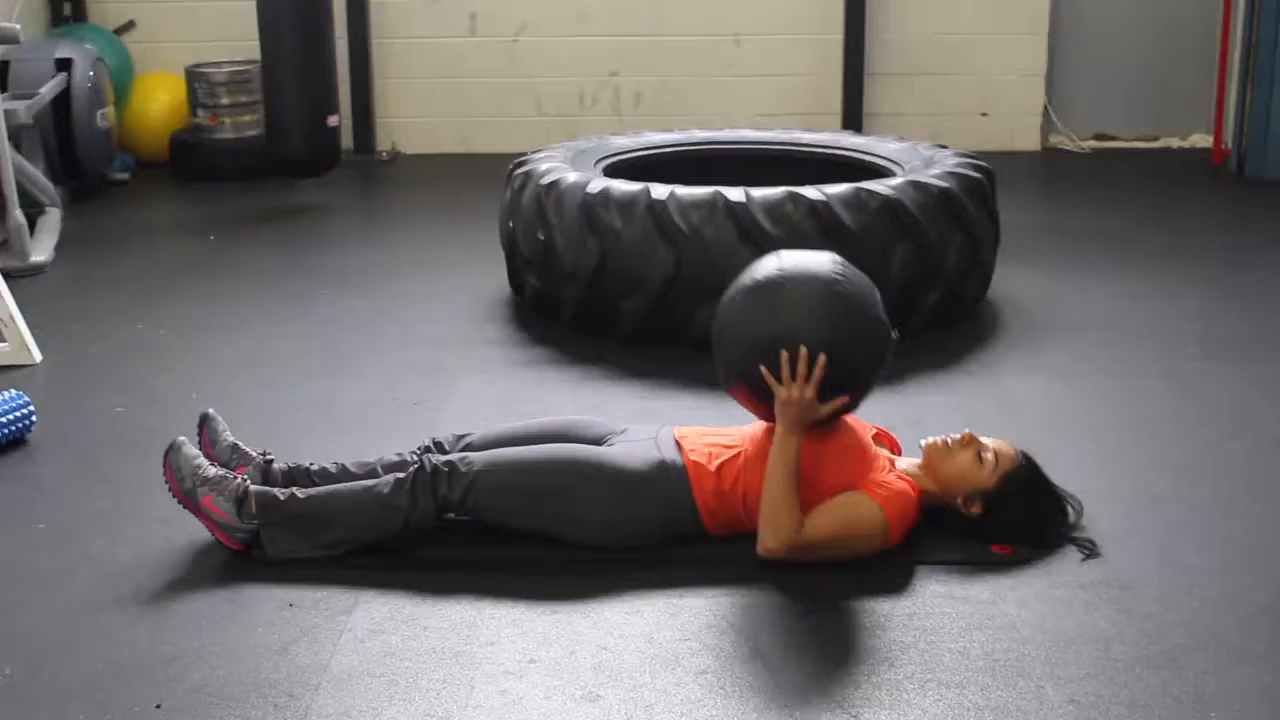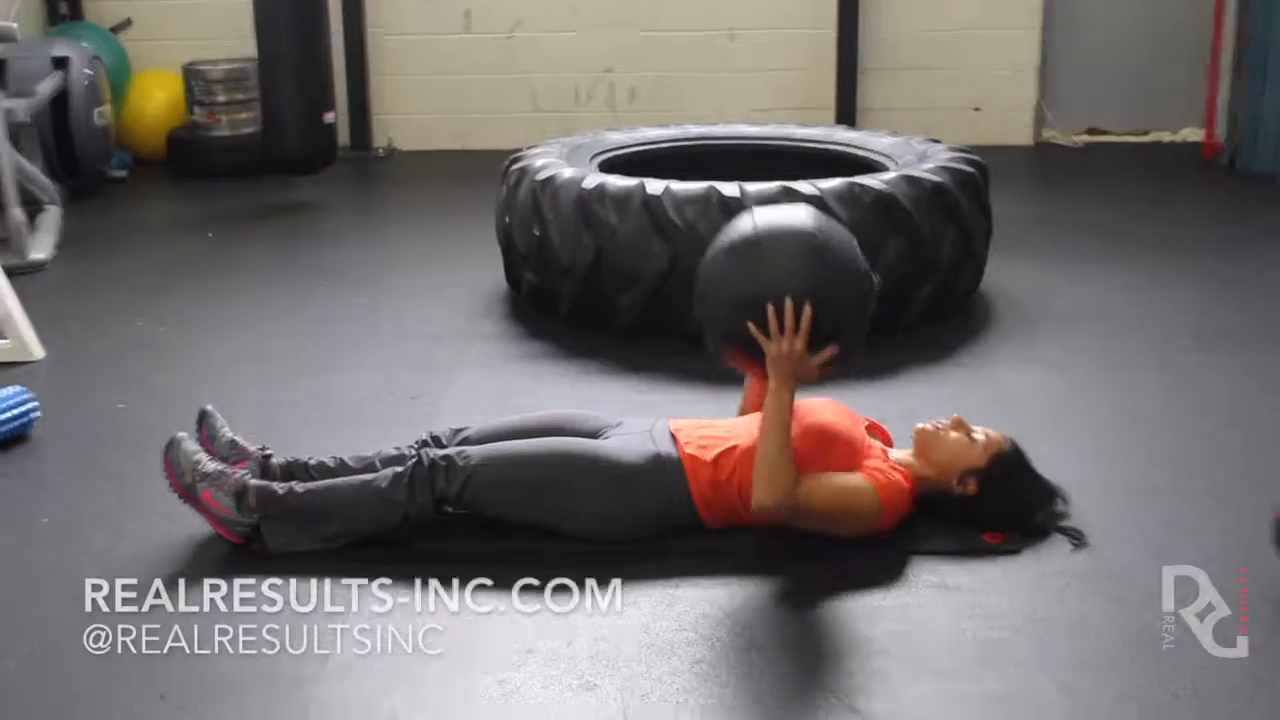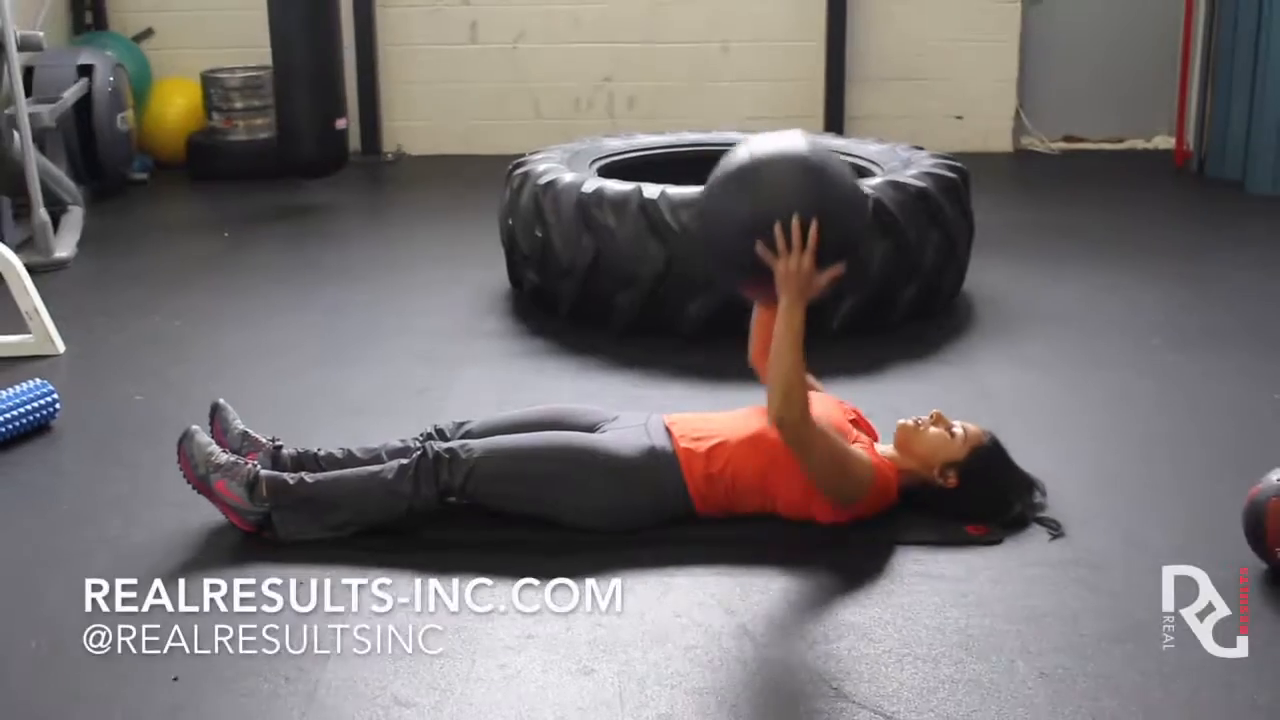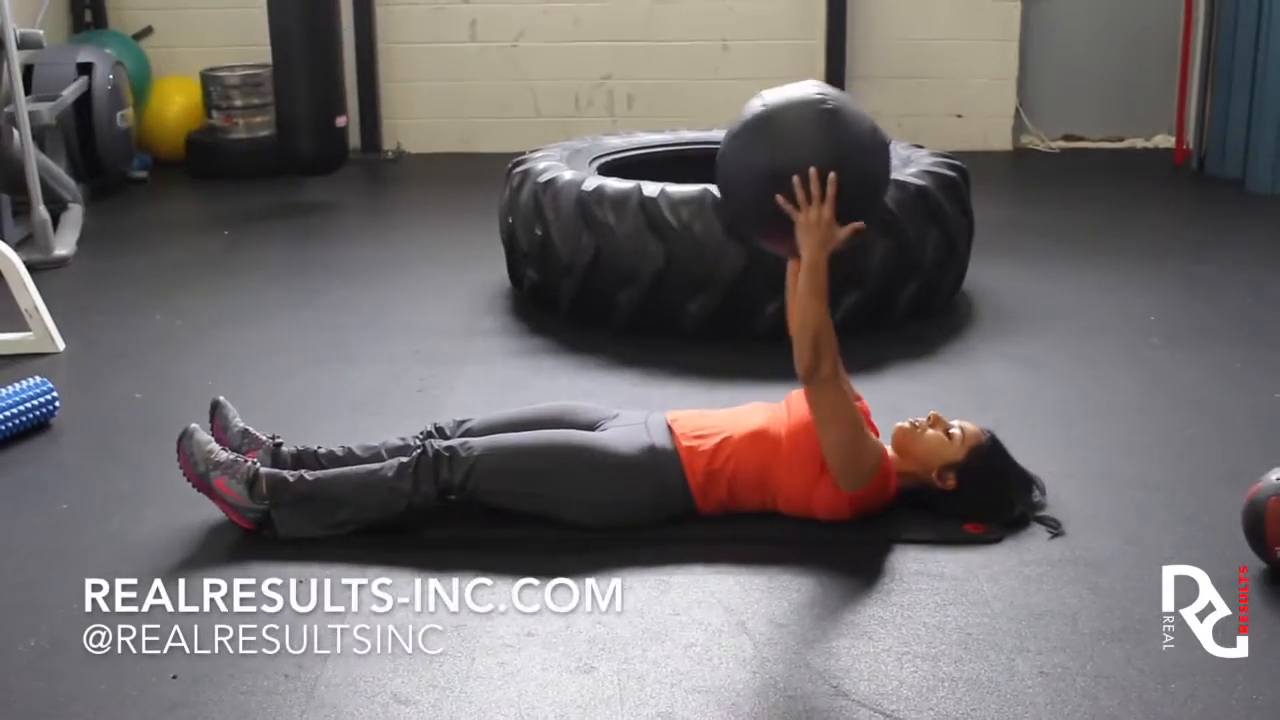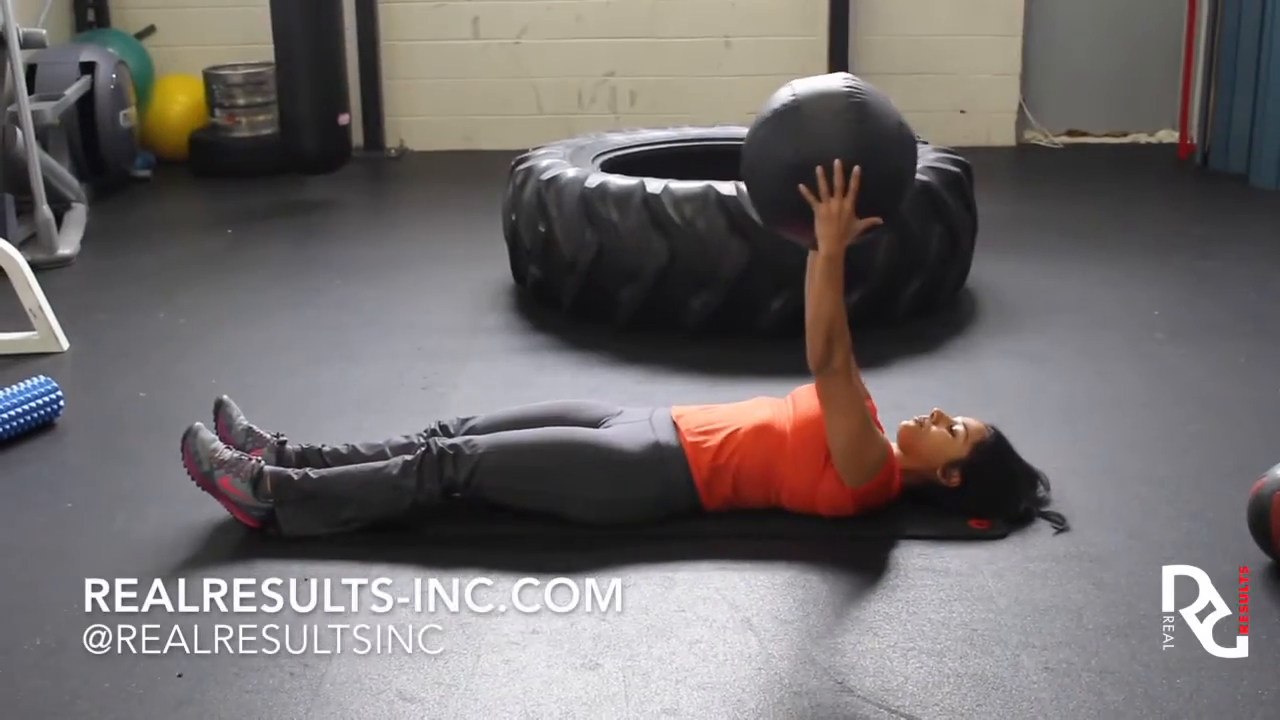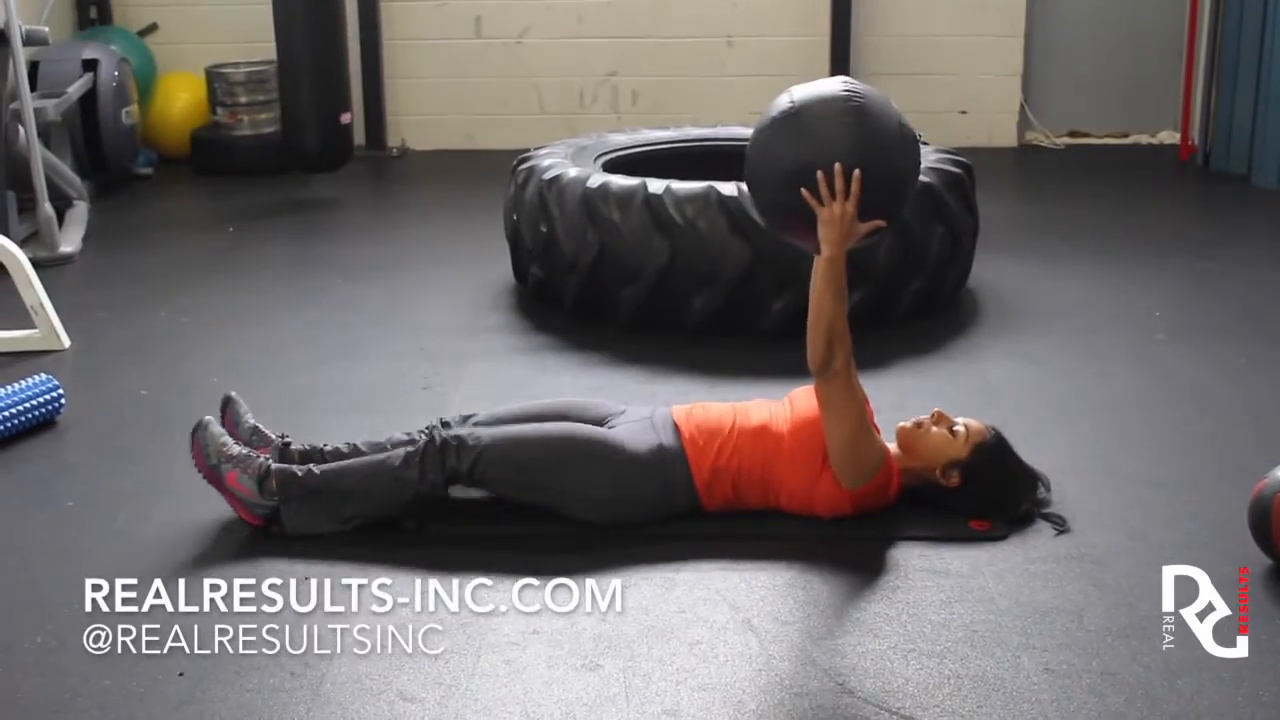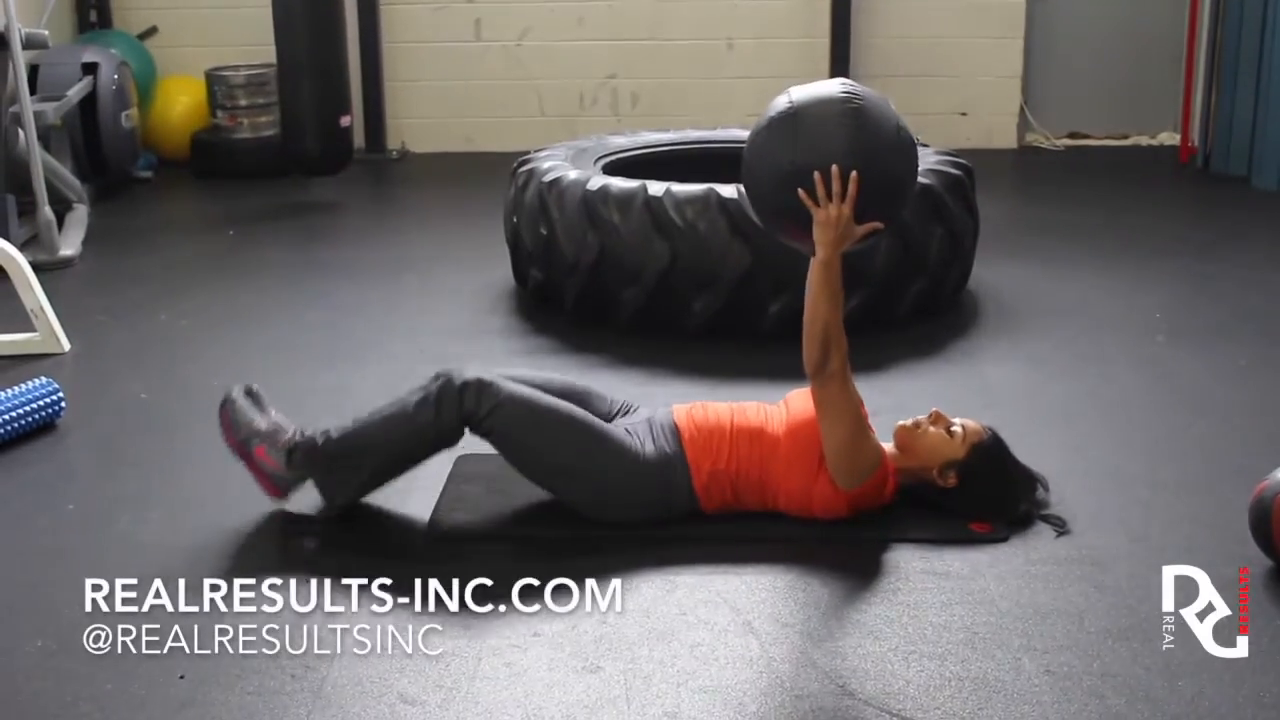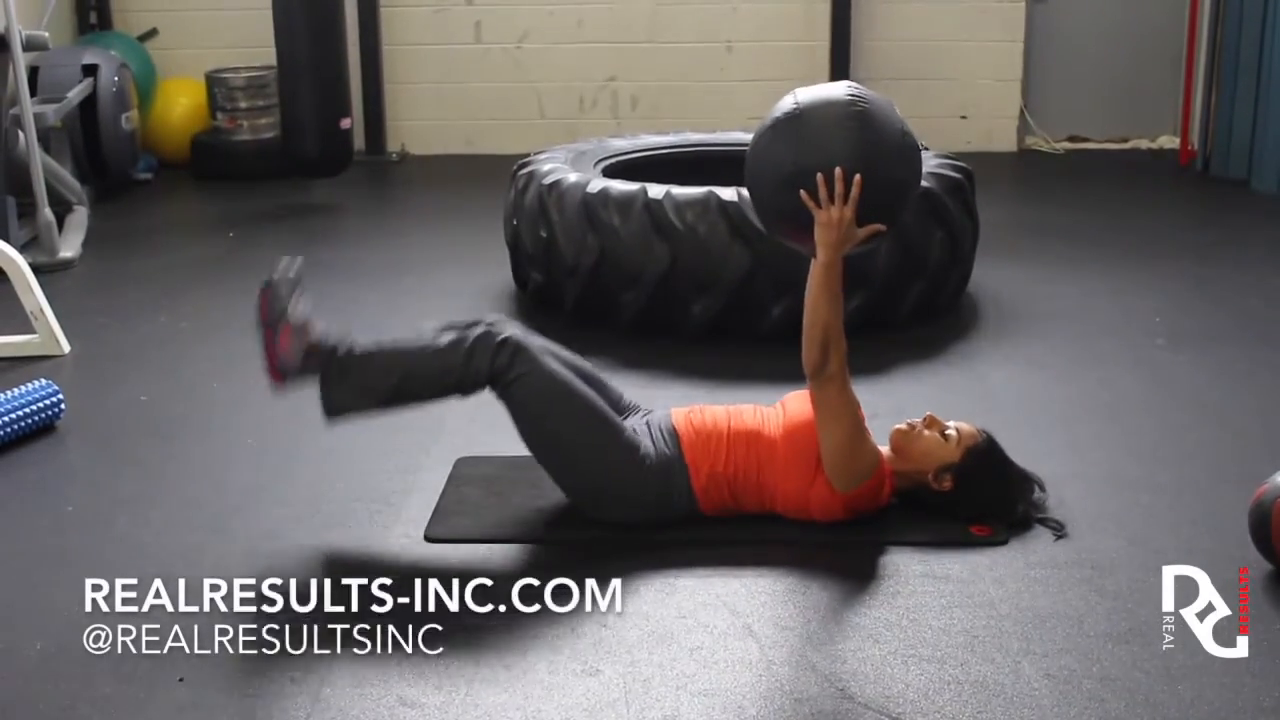
dt=0.2s
person 1, frame 1
left shoulder: (890, 507)
right shoulder: (885, 448)
left elbow: (777, 540)
left wrist: (793, 422)
right wrist: (796, 393)
left hip: (656, 496)
right hip: (661, 449)
left knee: (446, 486)
right knee: (450, 451)
left ankle: (257, 518)
right ankle: (270, 478)
person 1, frame 2
left shoulder: (881, 497)
right shoulder: (875, 441)
left elbow: (769, 497)
right elbow: (755, 411)
left wrist: (786, 371)
right wrist: (776, 358)
left hip: (652, 489)
right hip: (657, 442)
left knee: (442, 481)
right knee: (448, 443)
left ankle: (255, 511)
right ankle: (267, 473)
person 1, frame 3
left shoulder: (866, 485)
right shoulder: (857, 434)
left elbow: (785, 415)
right elbow: (763, 364)
left wrist: (794, 298)
right wrist: (773, 282)
left hip: (646, 483)
right hip: (650, 438)
left knee: (445, 475)
right knee: (451, 437)
left ankle: (264, 502)
right ankle: (278, 463)
person 1, frame 4
left shoulder: (866, 479)
right shoulder: (859, 432)
left elbow: (814, 366)
right elbow: (816, 360)
left wrist: (813, 253)
right wrist: (803, 245)
left hip: (646, 481)
right hip: (651, 437)
left knee: (446, 470)
right knee: (451, 435)
left ankle: (267, 500)
right ankle: (278, 460)
person 1, frame 5
left shoulder: (872, 475)
right shoulder: (865, 435)
left elbow: (828, 359)
right elbow: (834, 362)
left wrist: (831, 245)
right wrist: (824, 241)
left hip: (651, 477)
right hip: (657, 433)
left knee: (449, 469)
right knee: (453, 433)
left ankle: (273, 497)
right ankle: (283, 459)
person 1, frame 6
left shoulder: (868, 476)
right shoulder: (867, 440)
left elbow: (828, 363)
right elbow: (833, 367)
left wrist: (834, 250)
right wrist: (834, 242)
left hip: (644, 479)
right hip: (651, 434)
left knee: (455, 451)
right knee: (461, 429)
left ankle: (278, 495)
right ankle: (292, 460)
person 1, frame 7
left shoulder: (866, 480)
right shoulder: (864, 446)
left elbow: (824, 367)
right elbow: (830, 371)
left wrist: (828, 252)
right wrist: (829, 243)
left hip: (642, 479)
right hip: (649, 433)
left knee: (469, 391)
right knee: (481, 384)
left ankle: (297, 460)
right ankle: (311, 454)
person 1, frame 8
left shoulder: (862, 482)
right shoulder: (864, 455)
left elbow: (824, 371)
right elbow: (828, 376)
left wrist: (829, 256)
right wrist: (825, 248)
left hip: (641, 481)
right hip: (649, 437)
left knee: (497, 346)
right knee: (505, 338)
left ankle: (317, 357)
right ankle: (330, 362)
